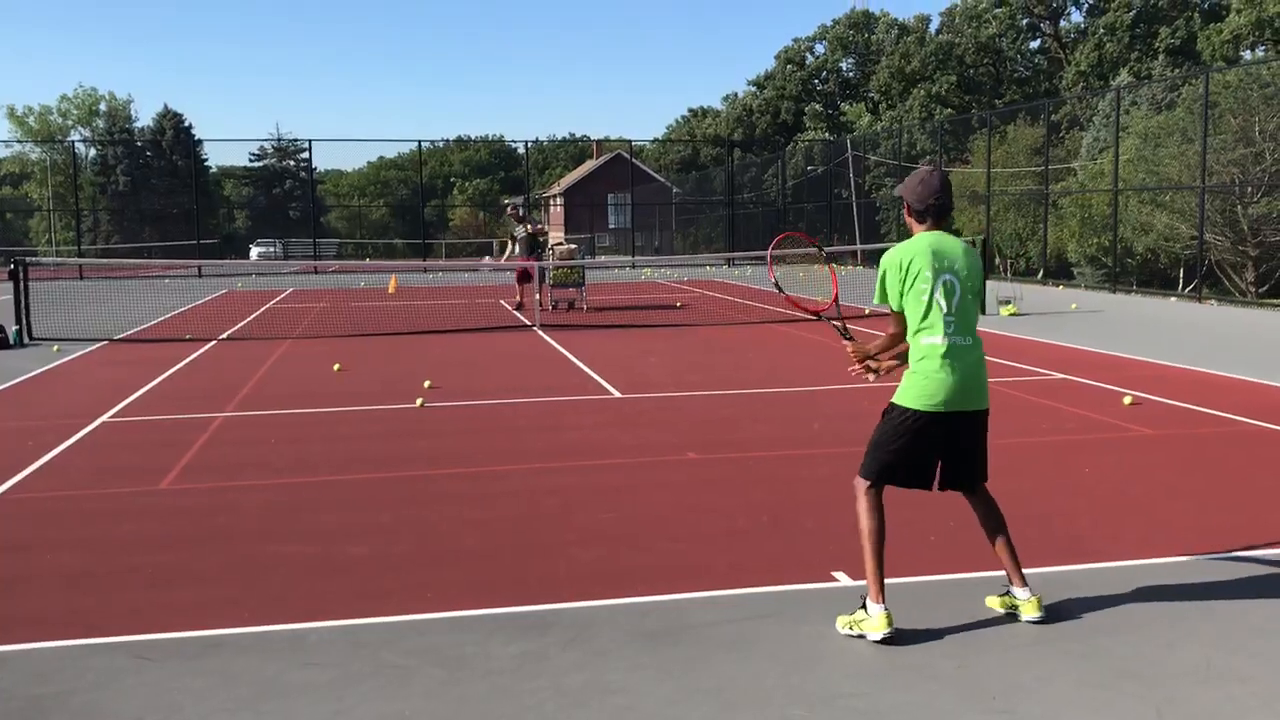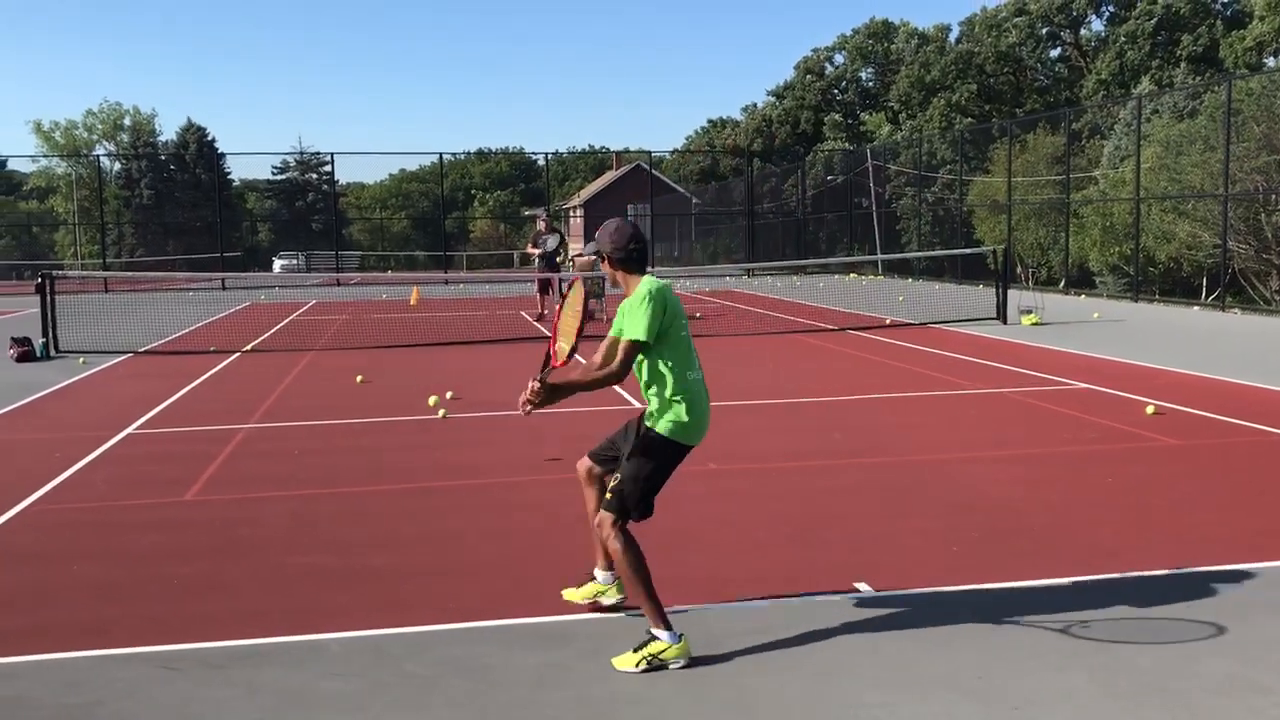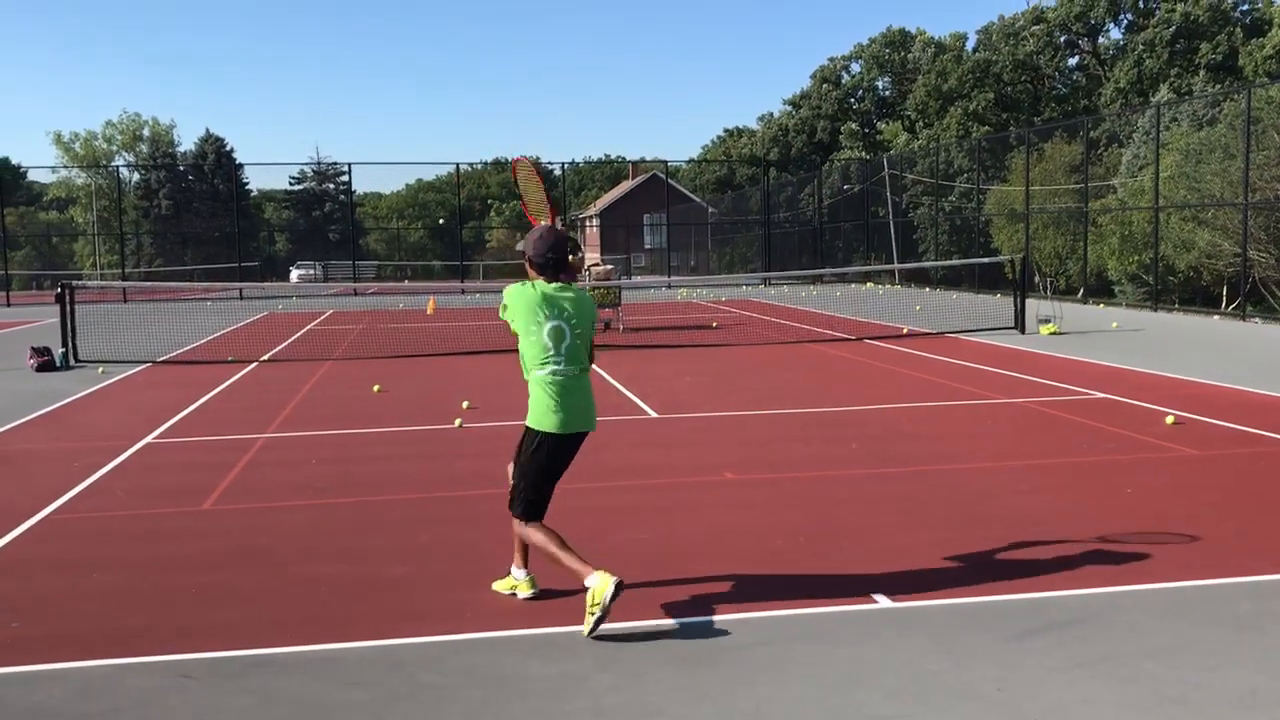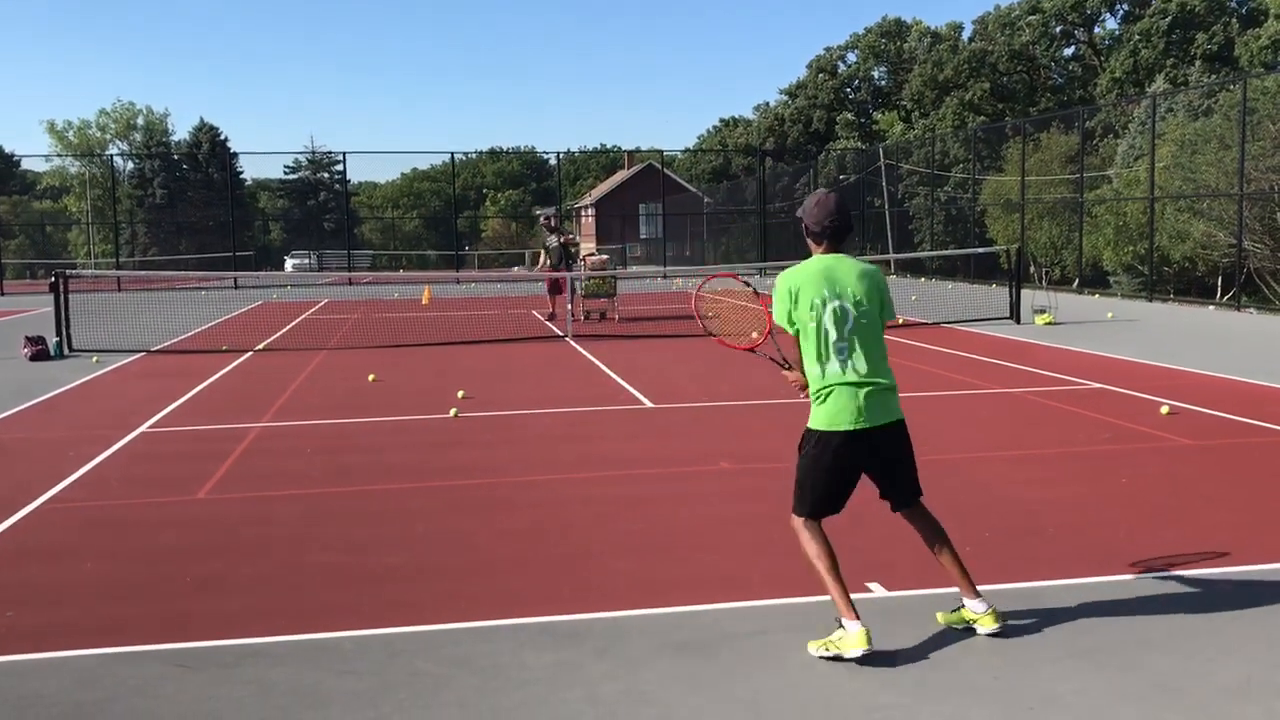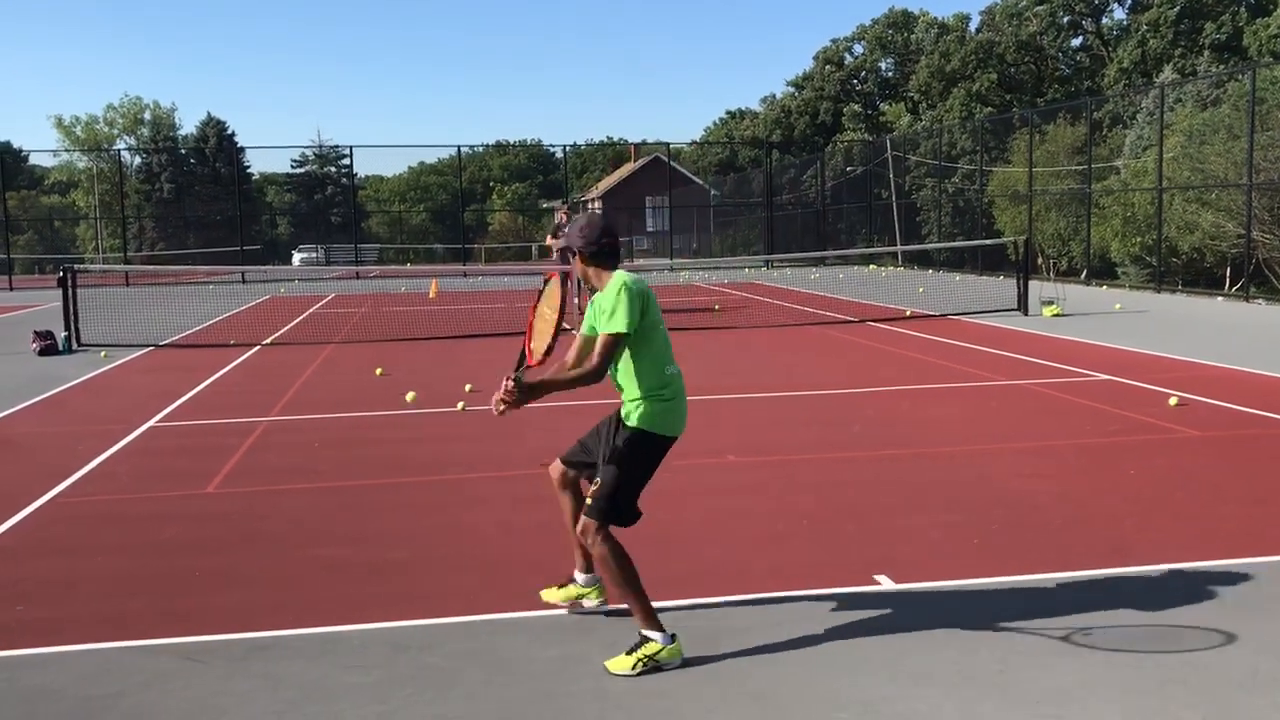
dt=1s
person 1, frame 1
left shoulder: (899, 256)
right shoulder: (970, 255)
left elbow: (900, 331)
left wrist: (865, 353)
right wrist: (886, 362)
left hip: (924, 393)
right hip: (972, 391)
left knee: (867, 486)
right knee: (973, 488)
left ankle: (875, 608)
right ankle: (1022, 593)
person 1, frame 2
left shoulder: (648, 295)
right shoulder: (637, 298)
left elbow: (618, 370)
right elbow: (600, 362)
left wrist: (558, 392)
right wrist: (553, 385)
left hip: (673, 420)
right hip: (662, 414)
left knee: (609, 523)
right knee: (589, 469)
left ankle: (667, 639)
right ankle: (606, 580)
person 1, frame 3
left shoulder: (516, 296)
right shoulder: (584, 301)
left hip: (549, 419)
right hip: (581, 416)
left knee: (525, 520)
right knee: (518, 475)
left ankle: (596, 579)
right ankle: (520, 574)
person 1, frame 4
left shoulder: (789, 281)
right shoulder: (872, 277)
left elbow: (803, 350)
left hip: (832, 417)
right hip: (884, 412)
left knee: (805, 519)
right knee: (912, 509)
left ankle: (851, 627)
right ankle: (977, 606)
person 1, frame 5
left shoulder: (623, 289)
right shoulder: (602, 297)
left elbow: (596, 369)
right elbow: (570, 363)
left wrist: (531, 391)
right wrist: (527, 388)
left hip: (651, 417)
right hip: (637, 411)
left knee: (591, 528)
right knee: (562, 473)
left ankle: (658, 639)
right ankle: (587, 580)
